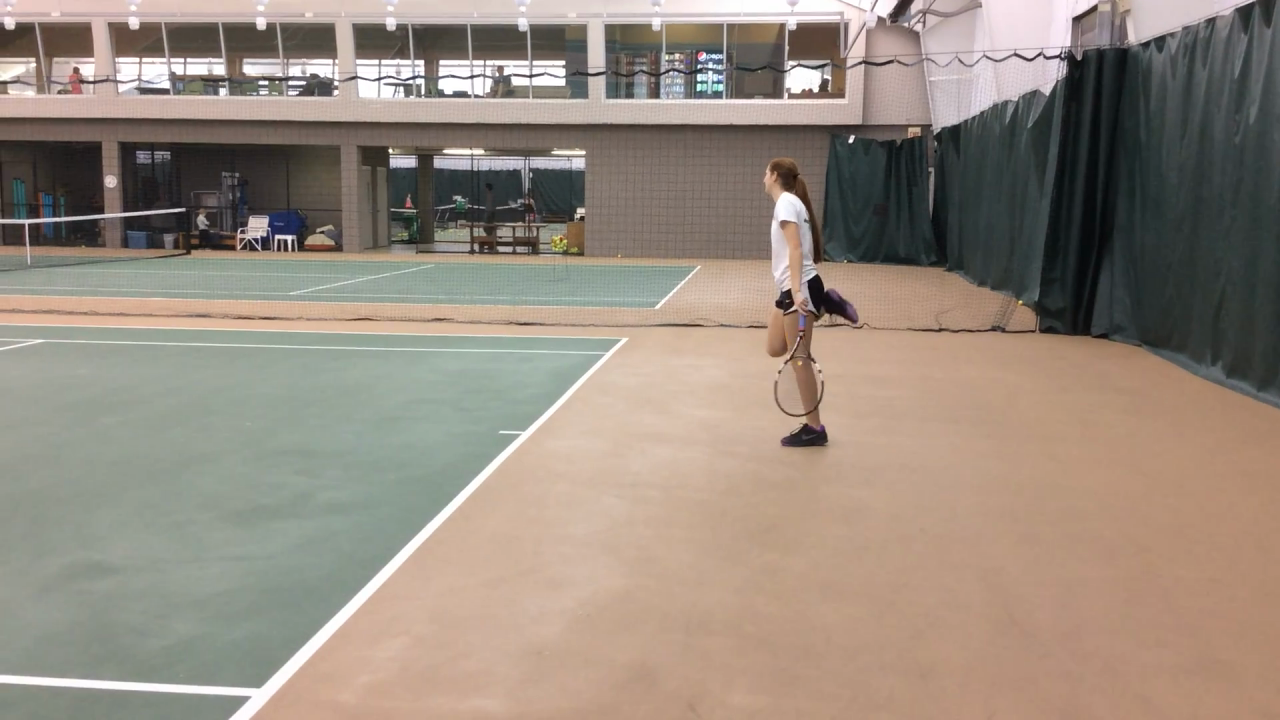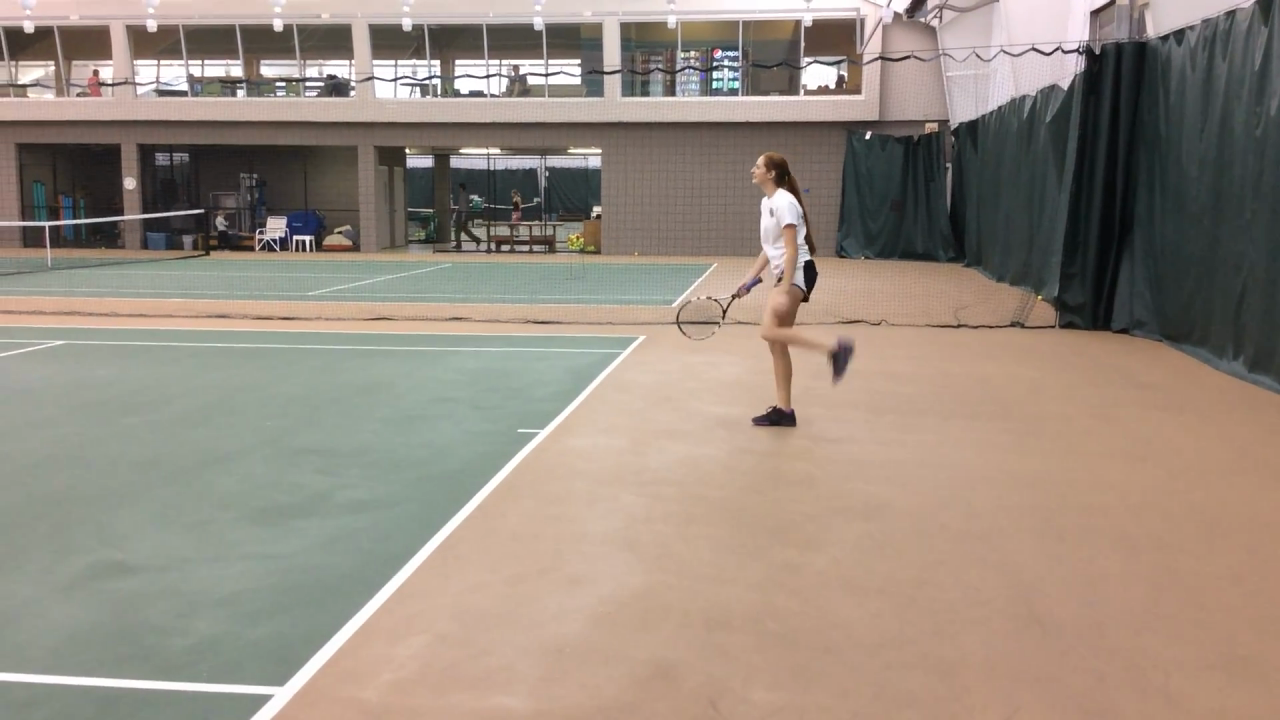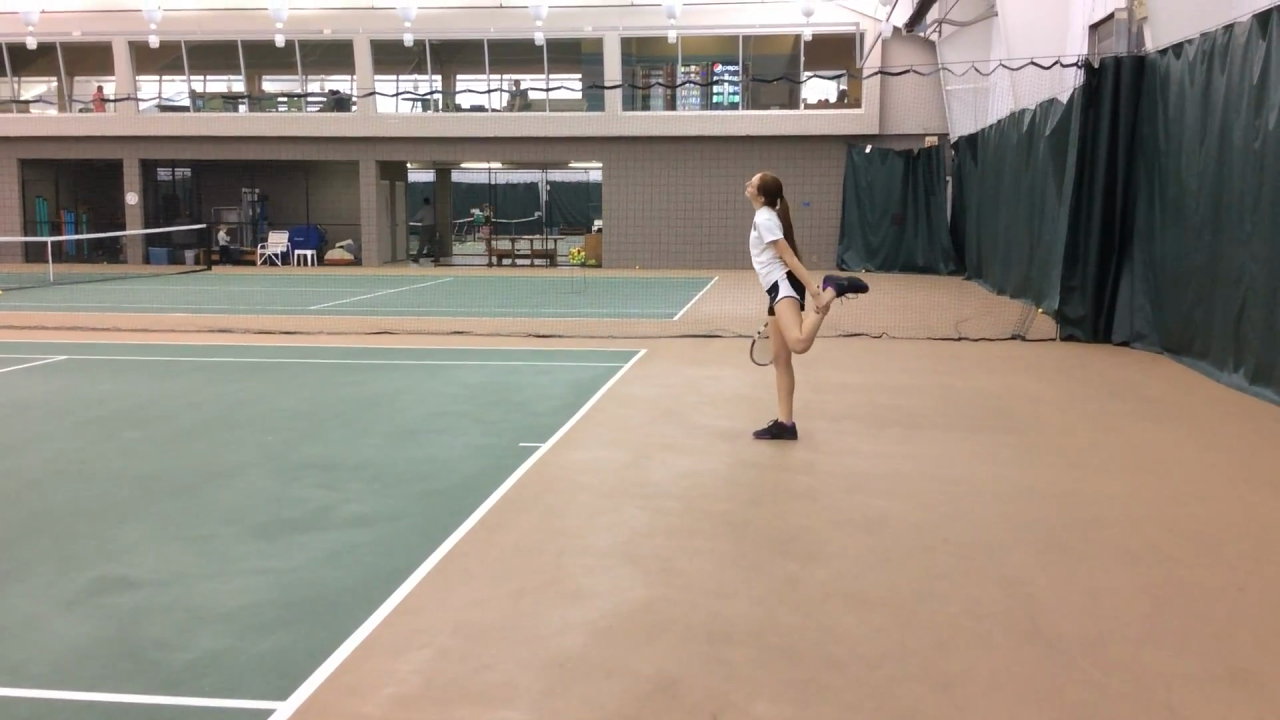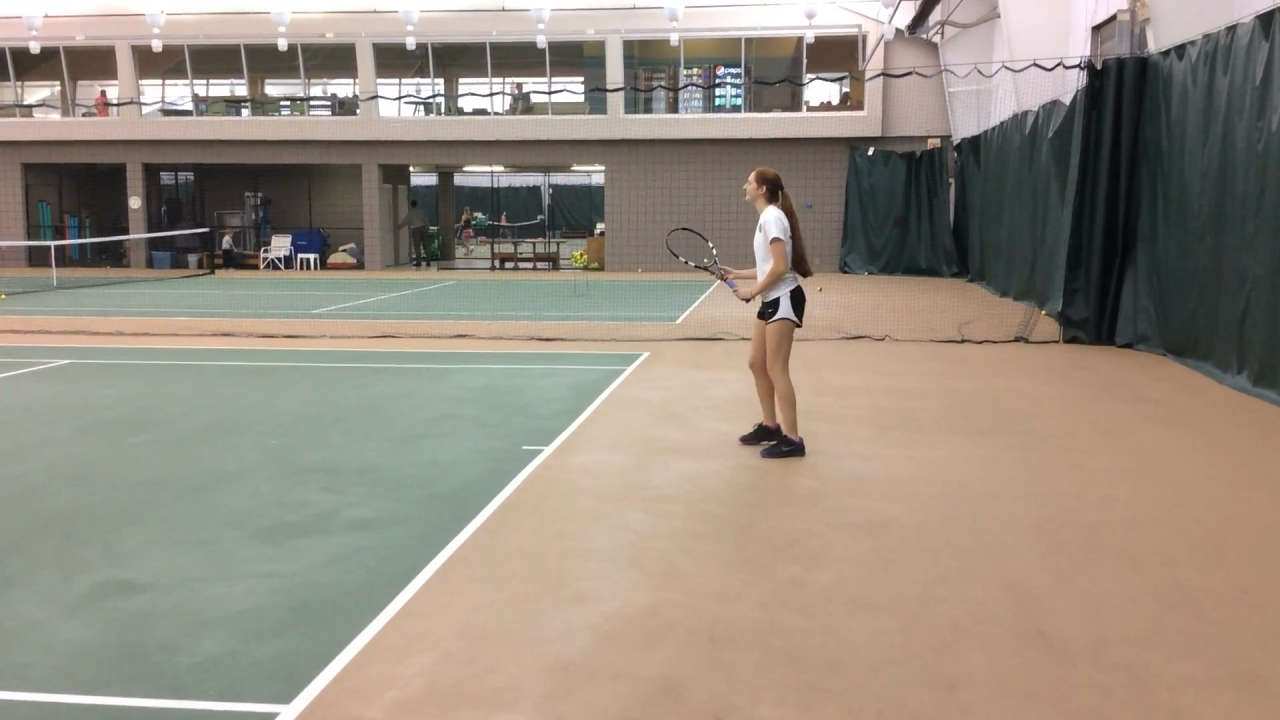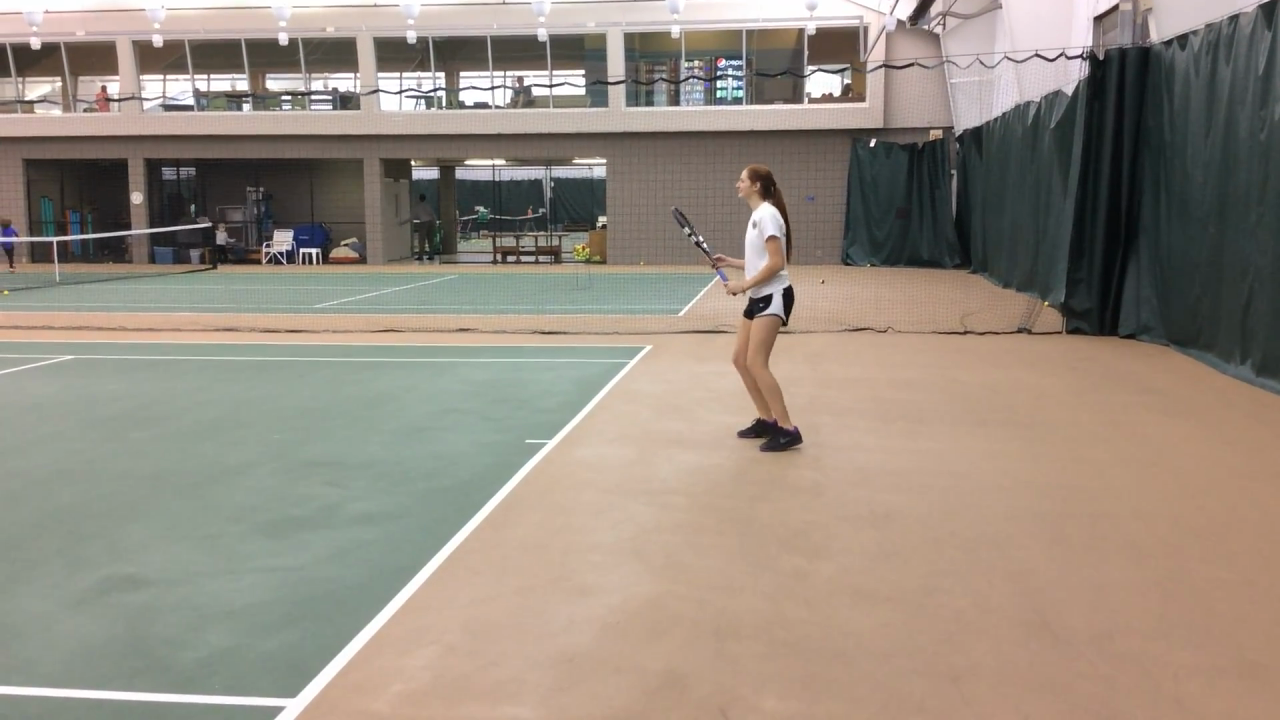
dt=1s
person 1, frame 1
left shoulder: (785, 202)
right shoulder: (789, 202)
left elbow: (795, 248)
left wrist: (797, 290)
left hip: (800, 288)
right hip: (791, 289)
right knee: (775, 349)
left ankle: (814, 429)
right ankle: (825, 304)
person 1, frame 2
left shoulder: (784, 202)
right shoulder: (767, 202)
left elbow: (792, 251)
left wrist: (785, 292)
right wrist: (749, 278)
left hip: (798, 271)
right hip: (784, 274)
left knee: (770, 332)
right knee: (776, 343)
left ankle: (833, 348)
right ankle: (784, 410)
person 1, frame 3
left shoulder: (766, 218)
right shoulder: (764, 216)
left elbow: (790, 258)
left wrist: (815, 291)
left hip: (785, 286)
right hip: (777, 289)
left knee: (798, 343)
right knee: (780, 358)
left ankle: (831, 289)
right ankle: (785, 423)
person 1, frame 4
left shoulder: (772, 217)
right shoulder: (766, 217)
left elbow: (780, 267)
left wrist: (753, 291)
right wrist: (737, 274)
left hip: (783, 300)
right hip: (771, 301)
left knee: (776, 369)
right knee: (756, 363)
left ankle: (793, 440)
right ankle: (770, 425)
person 1, frame 5
left shoulder: (768, 215)
right shoulder: (757, 216)
left elbow: (776, 264)
left wrist: (743, 285)
right wrist: (731, 263)
left hip: (774, 297)
right hip: (758, 298)
left knee: (756, 364)
right knee: (740, 360)
left ankle: (787, 430)
right ankle: (767, 420)
